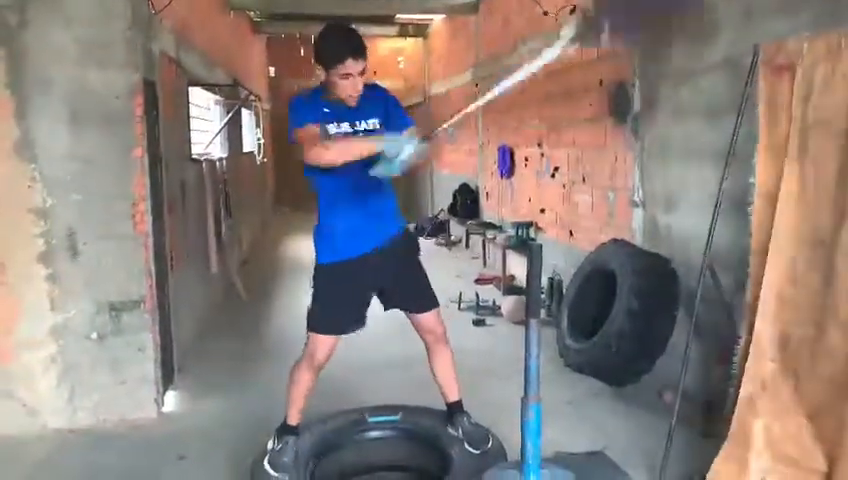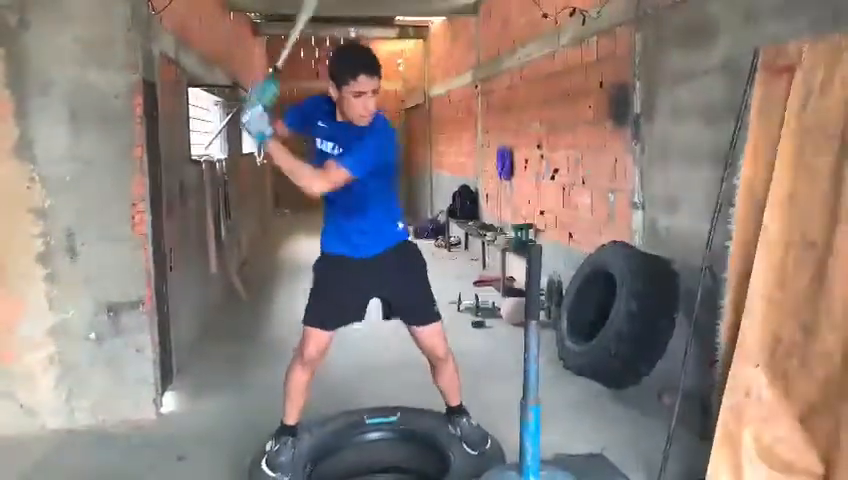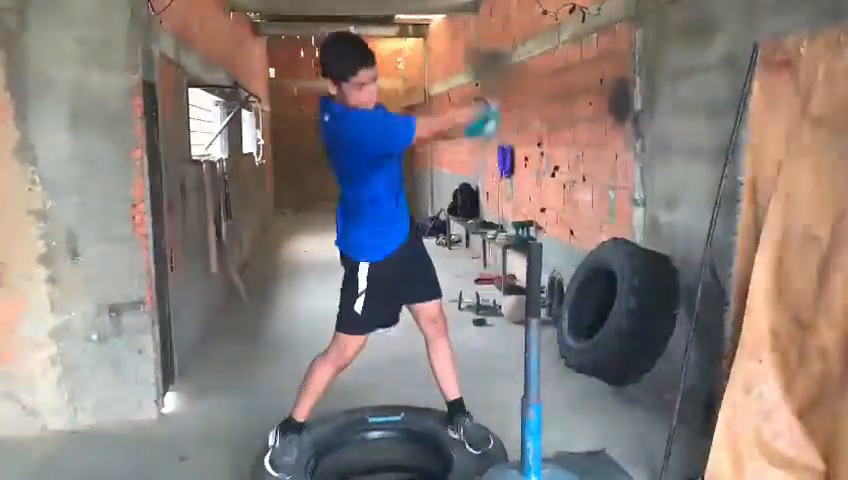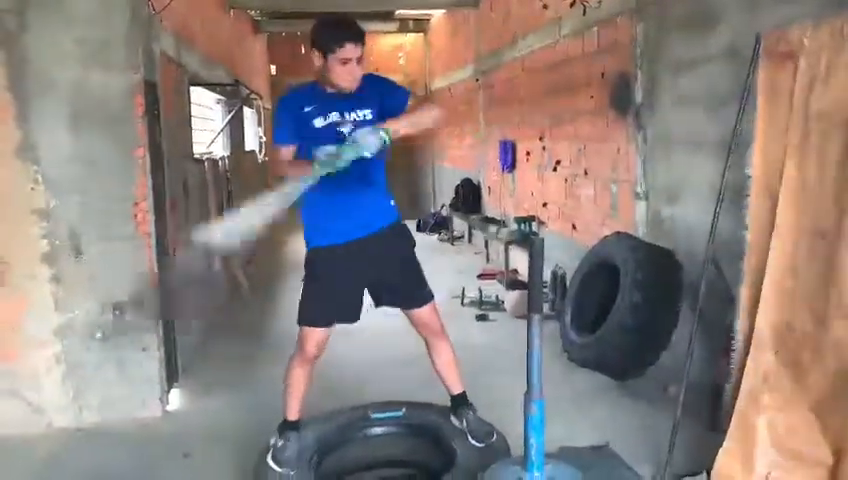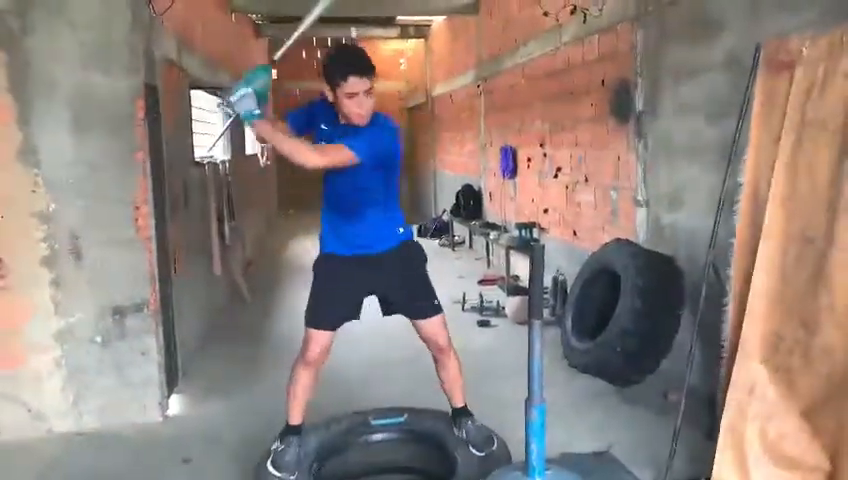
dt=0.4s
person 1, frame 1
left shoulder: (379, 99)
right shoulder: (304, 106)
left elbow: (416, 143)
right elbow: (316, 154)
left wrist: (403, 147)
right wrist: (381, 143)
left hip: (392, 240)
right hip: (340, 254)
left knee: (435, 331)
right knee: (317, 353)
left ankle: (457, 415)
right ankle: (287, 434)
person 1, frame 2
left shoulder: (379, 136)
right shoulder: (317, 109)
left elbow: (317, 184)
right elbow: (279, 128)
left wrist: (266, 139)
right wrist: (267, 126)
left hip: (392, 251)
right hip: (339, 255)
left knee: (437, 347)
right knee: (309, 353)
left ankle: (458, 416)
right ankle: (285, 436)
person 1, frame 3
left shoulder: (360, 101)
right shoulder: (354, 126)
left elbow: (415, 125)
right elbow: (431, 128)
left wrist: (466, 113)
right wrist: (479, 110)
left hip: (401, 234)
right hip: (370, 251)
left knee: (435, 323)
right knee: (344, 350)
left ankle: (457, 415)
right ankle: (290, 430)
person 1, frame 4
left shoulder: (375, 88)
right shoulder: (293, 105)
left elbow: (431, 114)
right elbow: (285, 169)
left wrist: (382, 133)
right wrist: (320, 163)
left hip: (384, 233)
right hip: (330, 245)
left knee: (431, 325)
right knee: (310, 347)
left ankle: (461, 407)
right ankle: (289, 431)
person 1, frame 5
left shoulder: (382, 133)
right shoulder: (318, 115)
left elbow: (314, 158)
right elbow: (284, 137)
left wrist: (257, 121)
right wrist: (256, 110)
left hip: (394, 250)
right hip: (339, 255)
left knee: (440, 340)
right knee: (313, 352)
left ankle: (462, 418)
right ankle: (290, 436)
